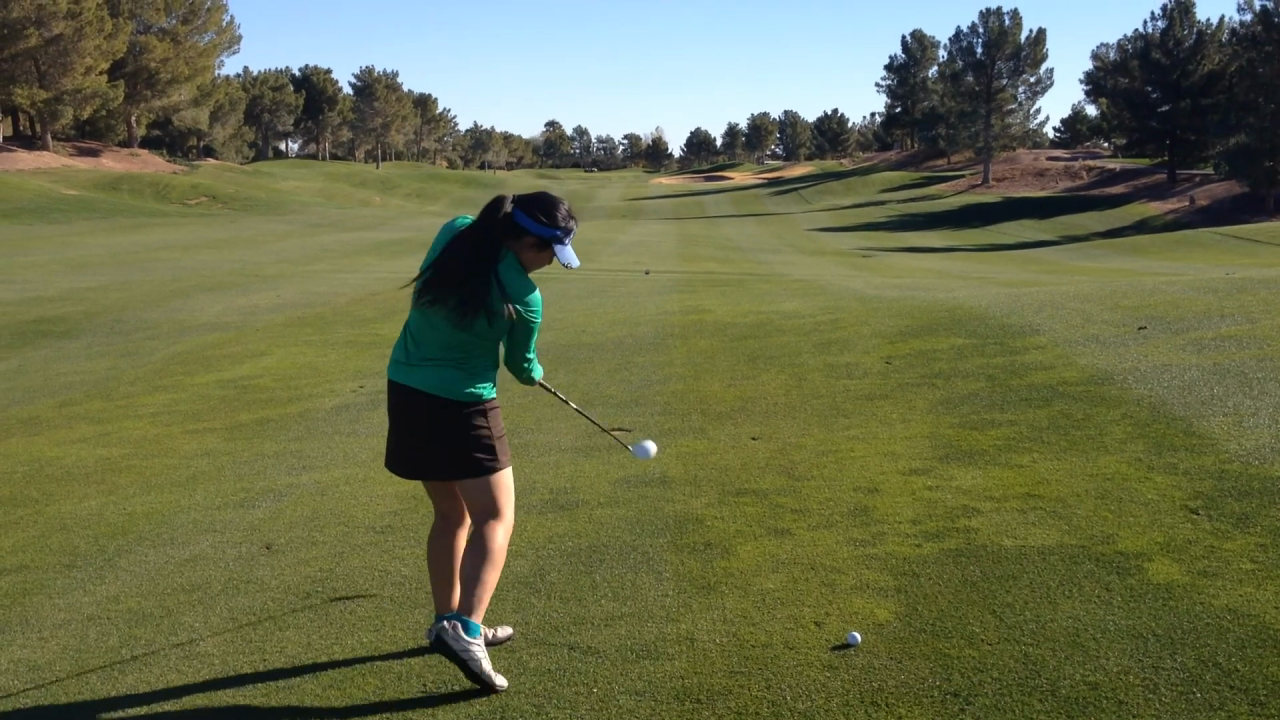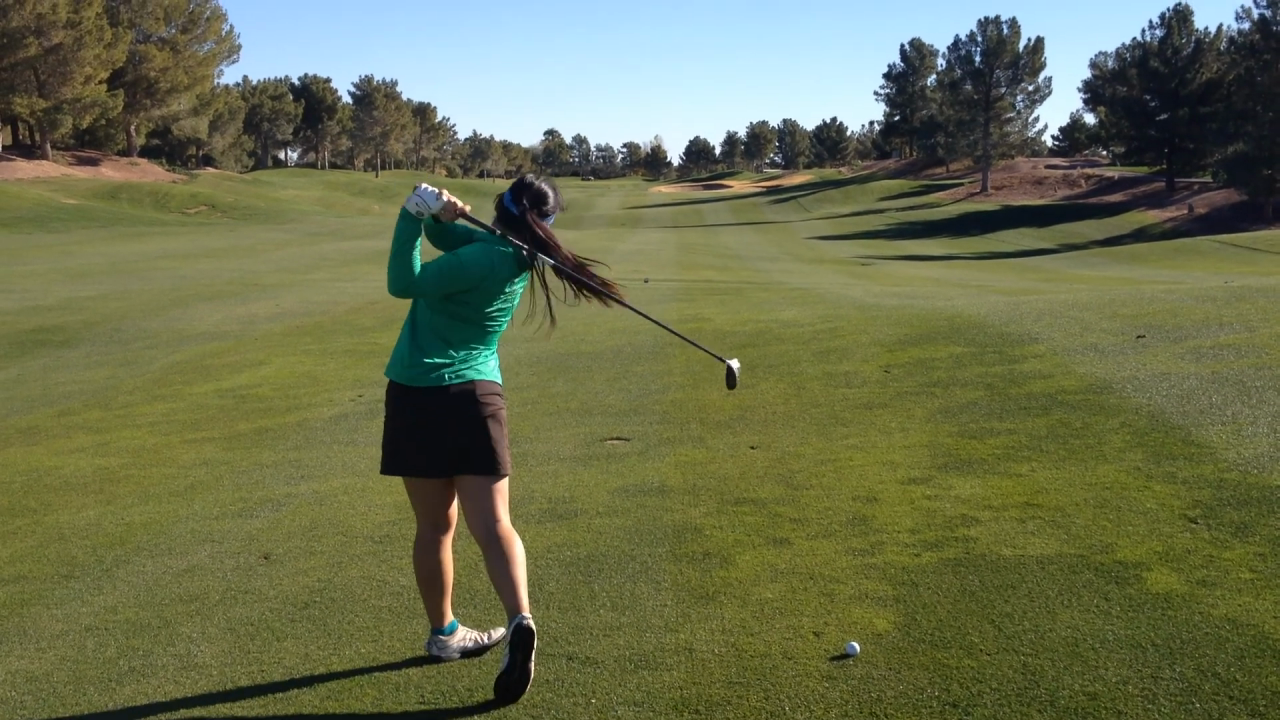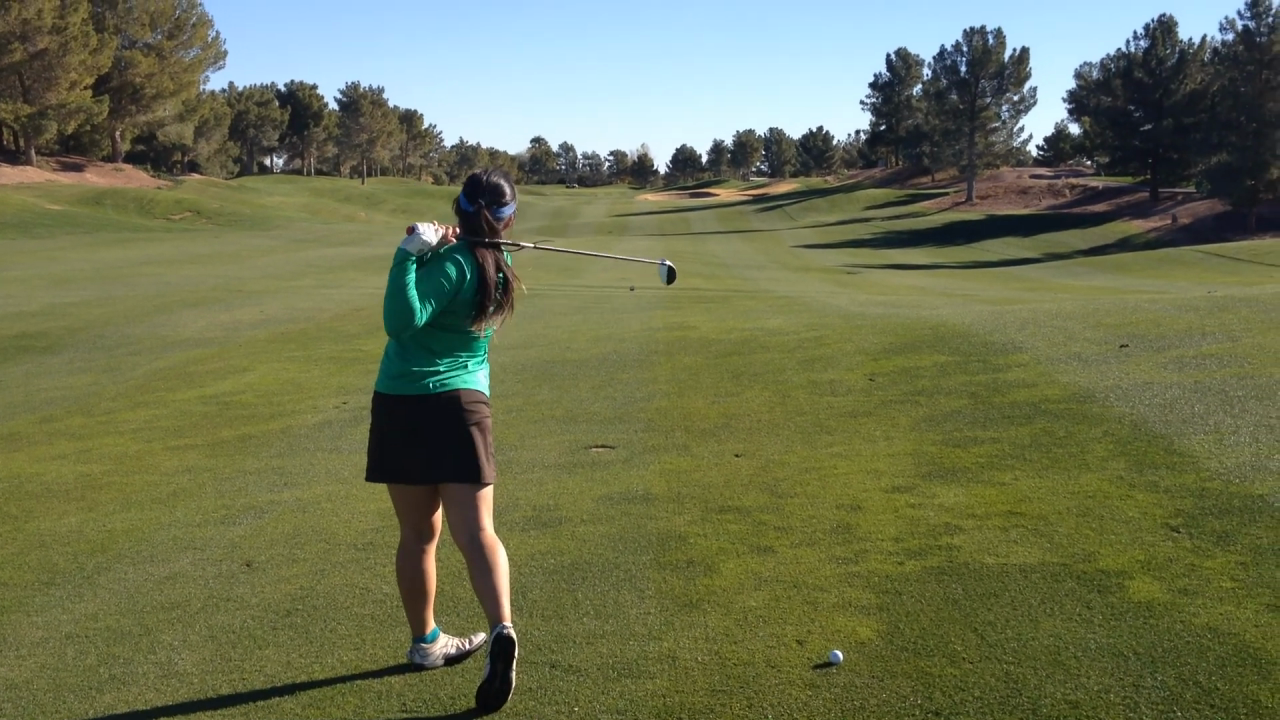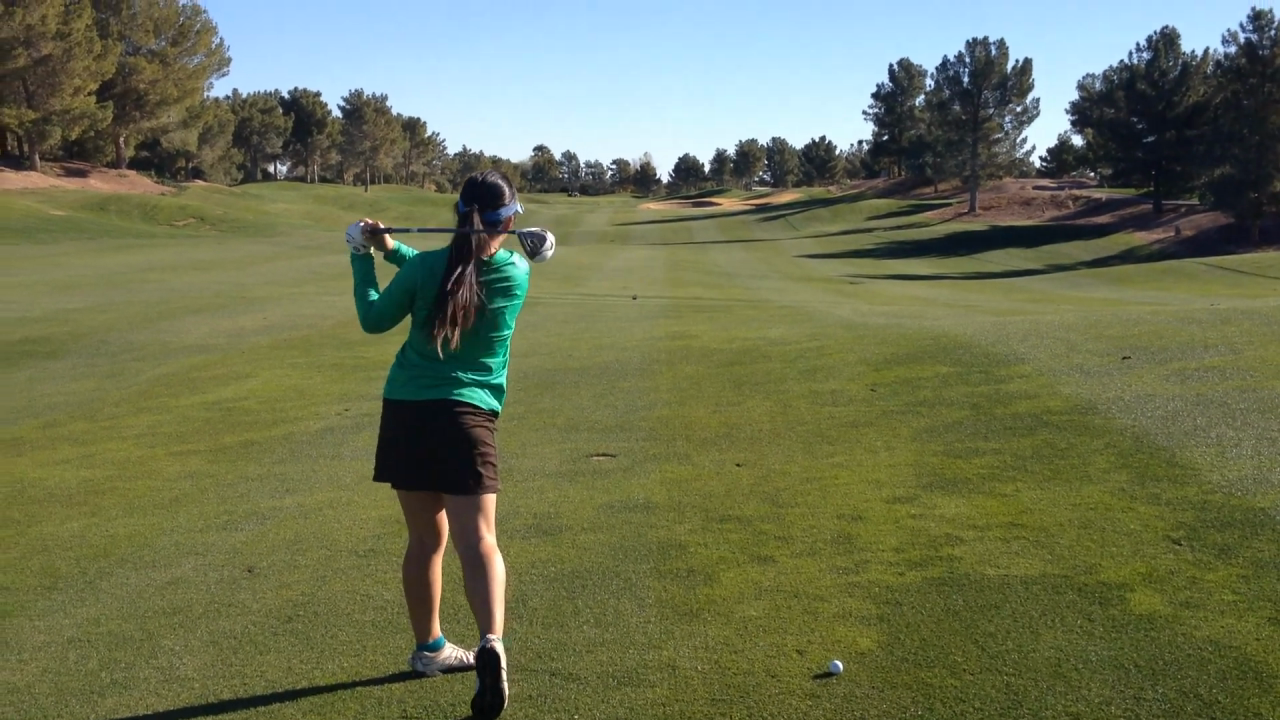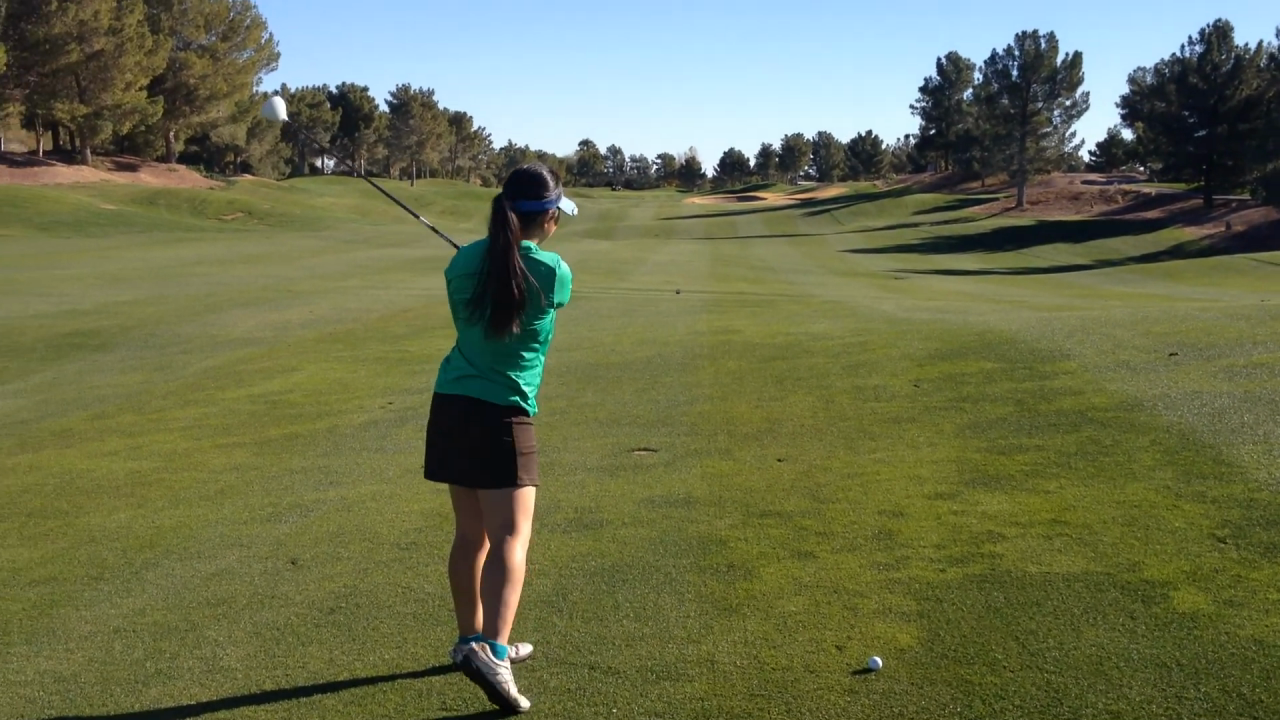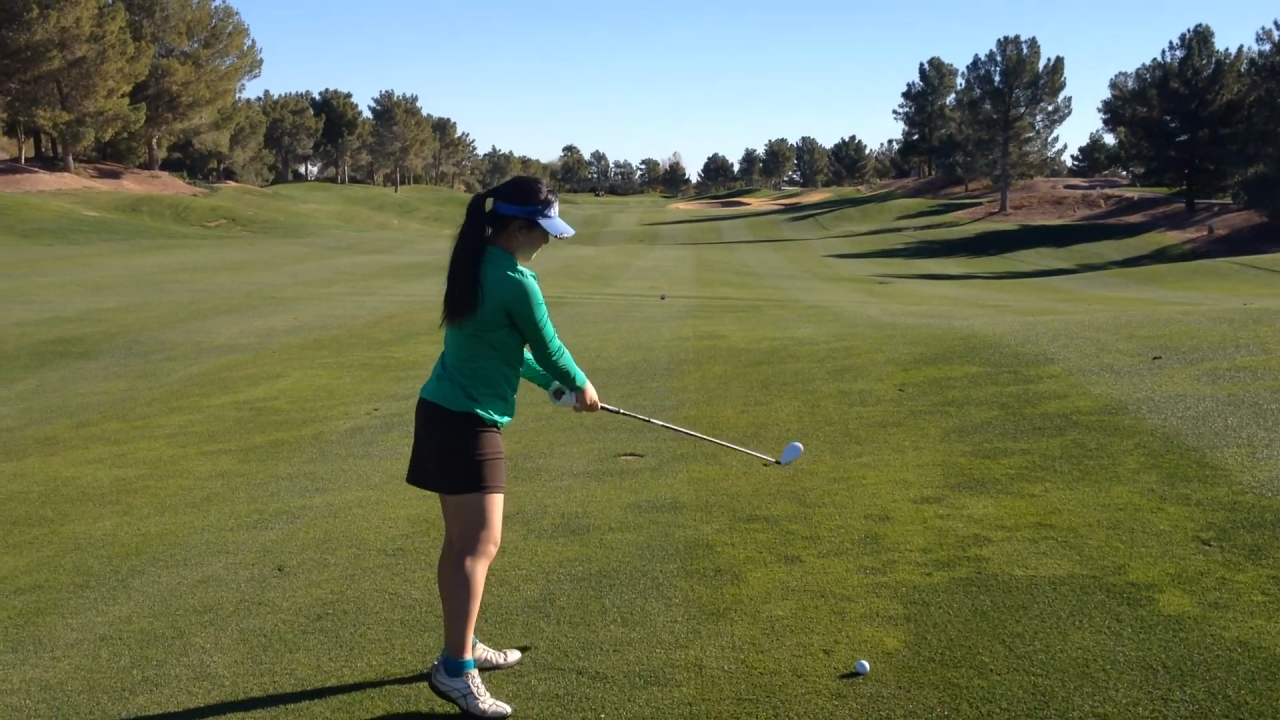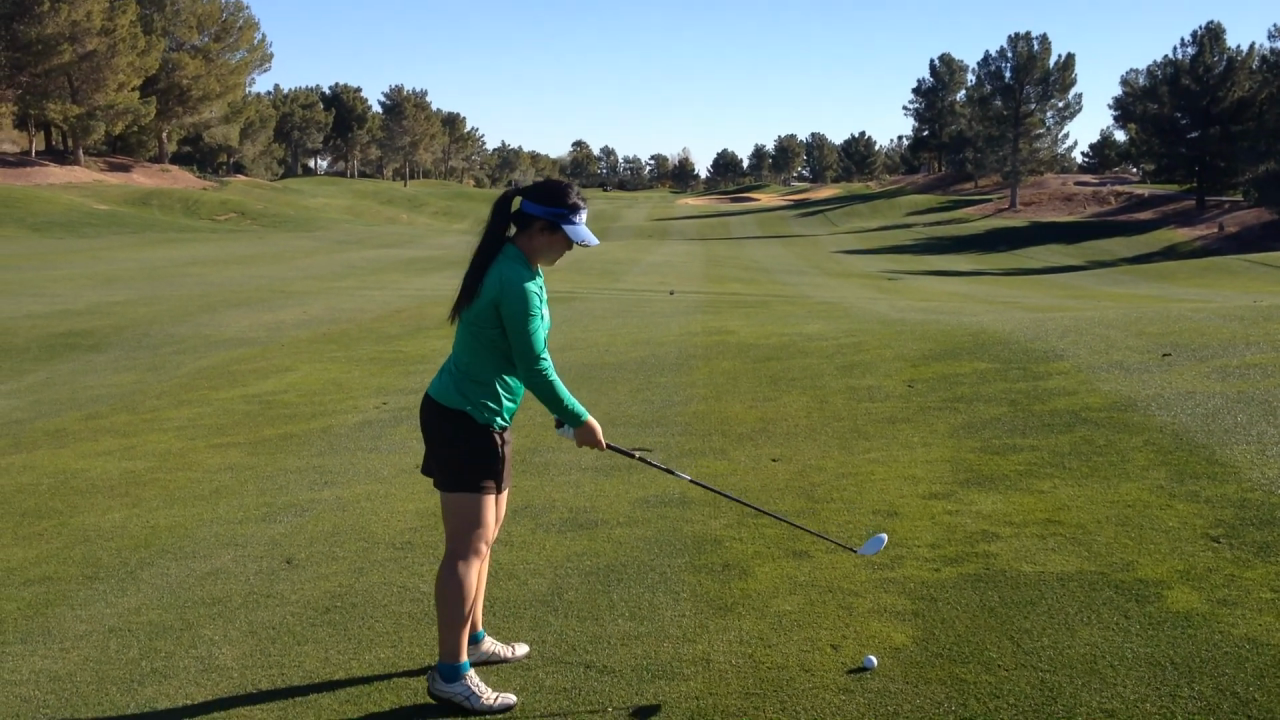
dt=0.4s
person 1, frame 1
left shoulder: (459, 234)
right shoulder: (522, 298)
right elbow: (519, 362)
right wrist: (529, 375)
left hip: (408, 393)
right hip: (459, 408)
left knee: (453, 512)
right knee: (495, 520)
left ankle: (449, 623)
right ankle: (464, 633)
person 1, frame 2
left shoulder: (483, 258)
right shoulder: (513, 257)
left elbow: (402, 282)
right elbow: (443, 234)
left wrist: (415, 211)
left hip: (416, 396)
right hip: (474, 397)
left knee: (435, 524)
right knee: (492, 524)
left ankle: (443, 632)
right ankle: (519, 622)
person 1, frame 3
left shoulder: (449, 265)
right shoulder: (492, 263)
left elbow: (400, 324)
left wrist: (417, 249)
right wrist: (421, 246)
left hip: (401, 404)
right hip: (461, 405)
left knee: (418, 532)
right knee: (476, 532)
left ankle: (425, 641)
right ankle: (502, 630)
person 1, frame 4
left shoulder: (425, 268)
right shoulder: (517, 271)
left elbow: (374, 319)
left wrist: (362, 256)
right wrist: (392, 248)
left hip: (406, 410)
right hip: (467, 416)
left knee: (426, 538)
right knee: (478, 541)
left ankle: (428, 647)
right ankle: (492, 642)
person 1, frame 5
left shoulder: (464, 262)
right shoulder: (555, 272)
left hip: (452, 405)
right hip: (502, 414)
left knee: (472, 533)
right knee: (511, 535)
left ankle: (473, 640)
right ankle: (492, 650)
person 1, frame 6
left shoulder: (469, 266)
right shoulder: (516, 281)
right elbow: (547, 348)
left wrist: (554, 383)
right wrist: (579, 385)
left hip: (442, 410)
right hip: (468, 421)
left knee: (462, 539)
right knee: (481, 543)
left ankle: (463, 646)
right ankle: (455, 668)
person 1, frame 7
left shoulder: (509, 264)
right shoulder: (519, 283)
left elbow: (529, 357)
right elbow: (534, 366)
left wrist: (566, 413)
right wrist: (578, 418)
left hip: (478, 415)
right hip: (464, 419)
left knee: (482, 534)
right knee: (470, 546)
left ankle: (472, 639)
right ankle: (450, 673)
